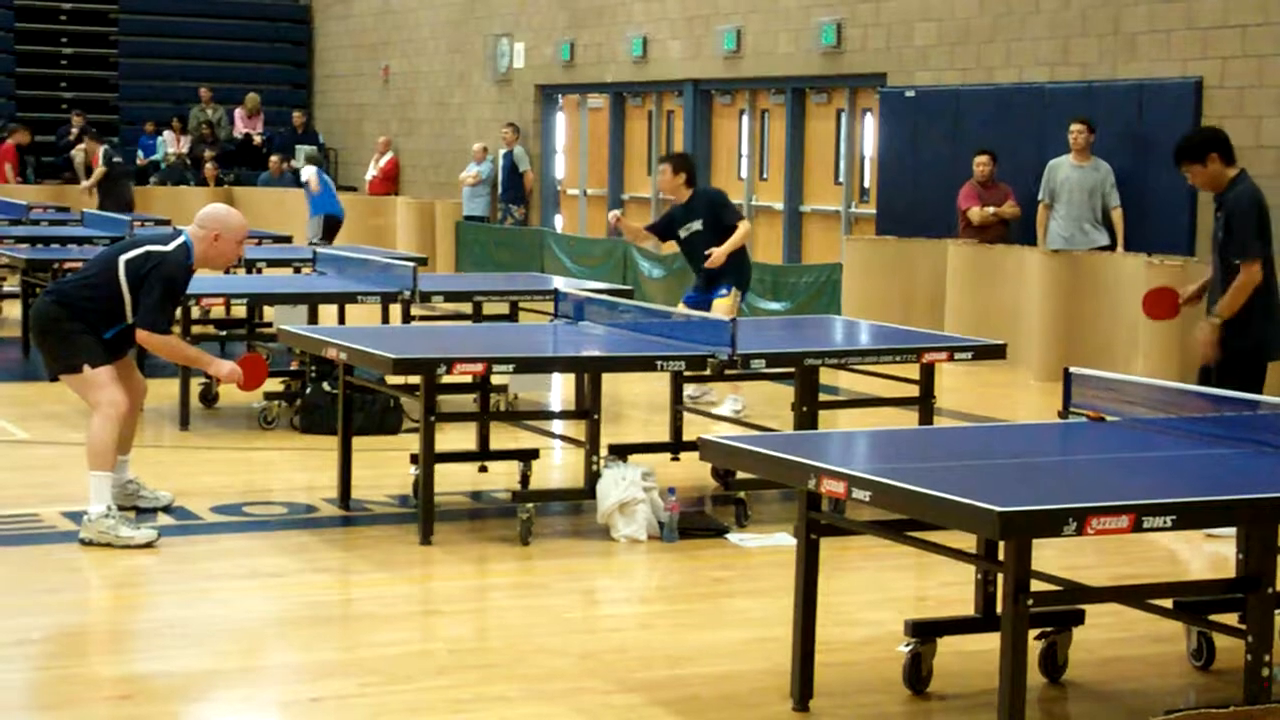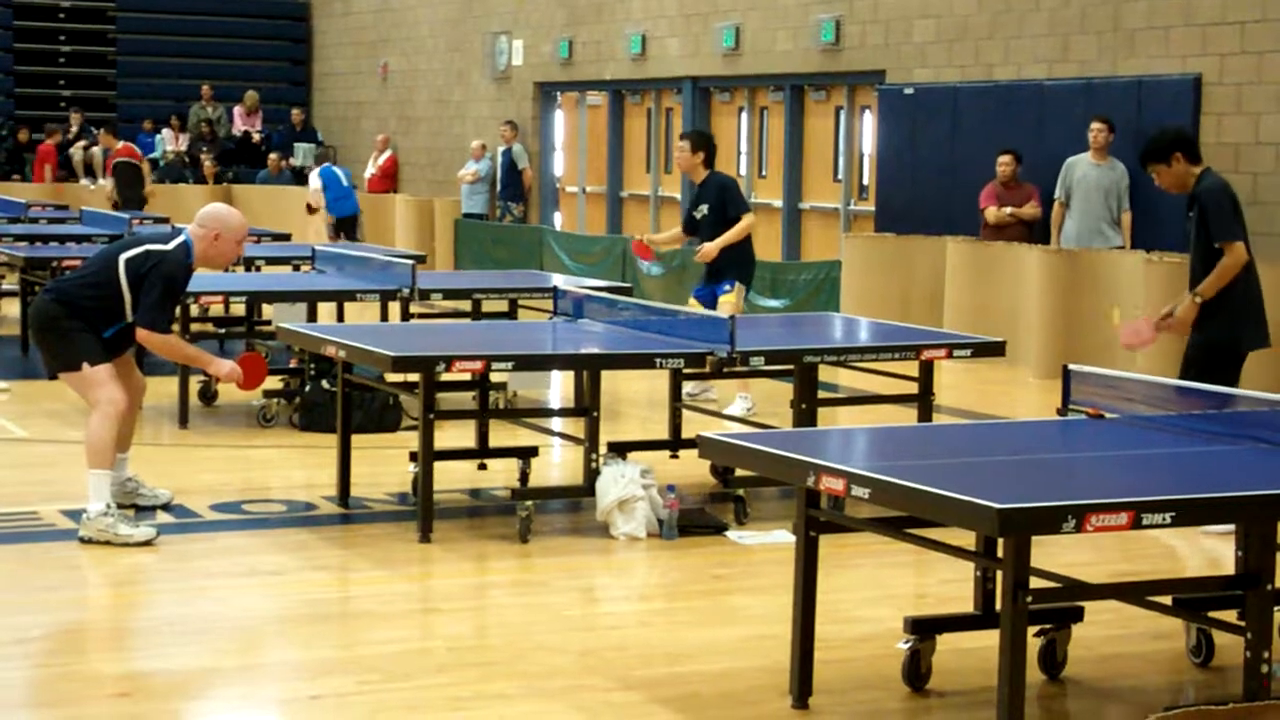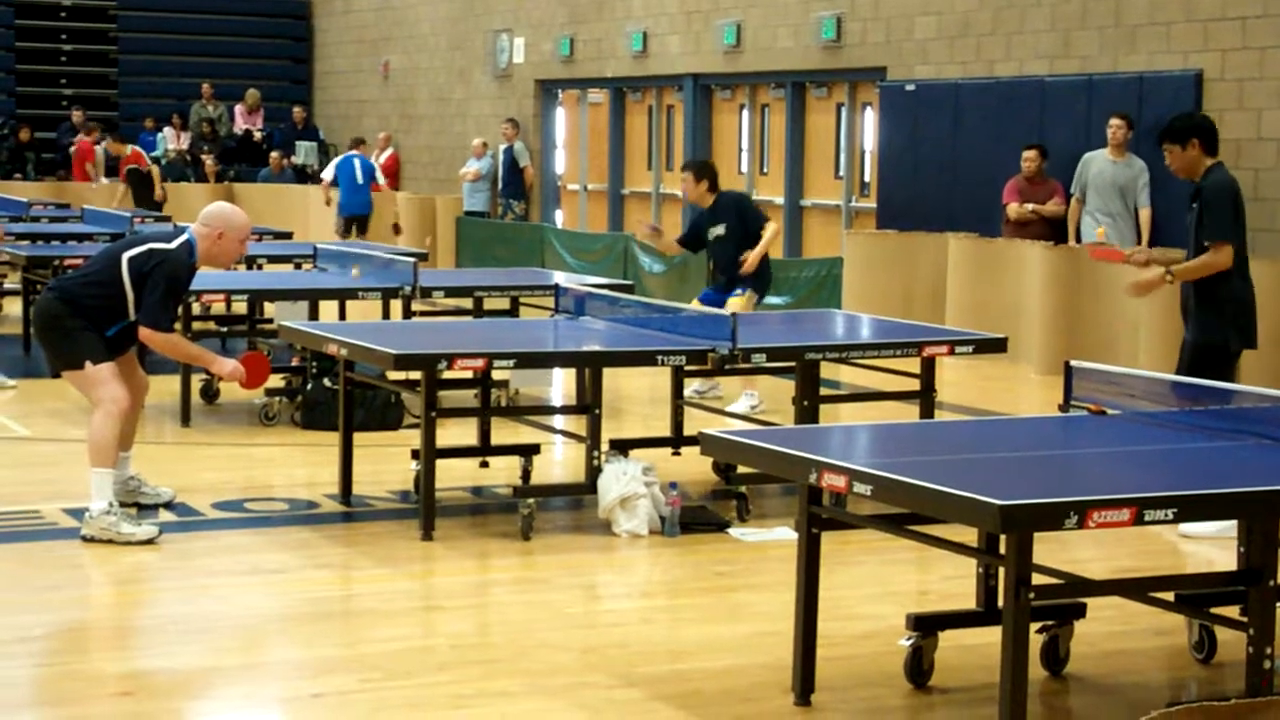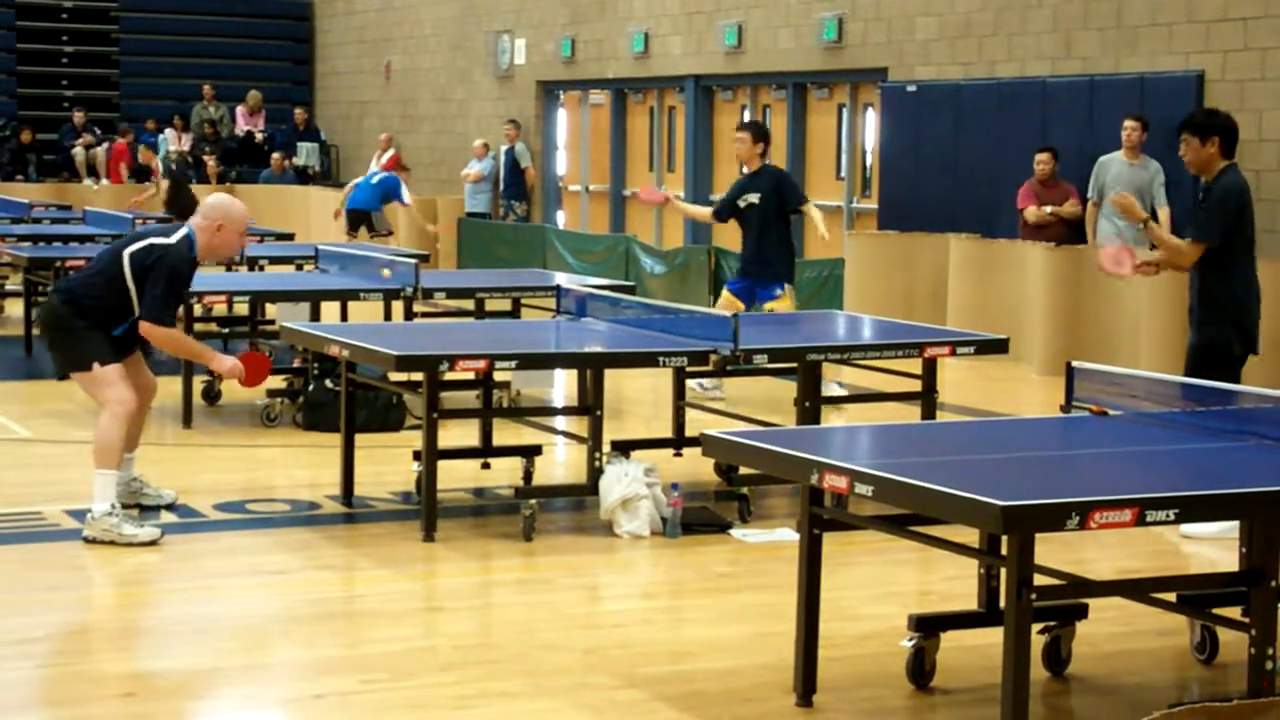
dt=0.4s
person 1, frame 1
left shoulder: (1243, 200)
right shoulder: (1228, 197)
left wrist: (1213, 320)
right wrist: (1202, 287)
left hip: (1246, 332)
right hip: (1228, 329)
person 1, frame 2
left shoulder: (1212, 192)
right shoulder: (1200, 195)
left elbow: (1236, 256)
left wrist: (1192, 302)
right wrist: (1180, 306)
left hip: (1226, 324)
right hip: (1212, 323)
person 1, frame 3
left shoulder: (1218, 187)
right shoulder: (1208, 188)
left elbow: (1222, 258)
left wrist: (1164, 275)
right wrist: (1160, 261)
left hip: (1220, 323)
right hip: (1207, 321)
person 1, frame 4
left shoulder: (1227, 190)
right shoulder: (1219, 187)
left elbow: (1190, 253)
left wrist: (1142, 220)
right wrist: (1161, 262)
left hip: (1224, 323)
right hip: (1217, 320)
left ankle: (1229, 513)
person 2, frame 1
left shoulder: (175, 253)
right shoulder: (170, 264)
left elbow: (148, 328)
right elbow: (149, 336)
right wrist: (210, 364)
left hip: (85, 321)
right hip: (60, 320)
left knee: (133, 392)
right knee: (112, 405)
left ankle: (121, 485)
right ankle: (99, 516)
person 2, frame 2
left shoulder: (175, 252)
right shoulder: (170, 263)
left elbow: (147, 327)
right elbow: (150, 335)
right wrist: (210, 363)
left hip: (85, 318)
right hip: (59, 318)
left knee: (132, 390)
right knee: (111, 402)
left ankle: (120, 483)
right ankle: (98, 514)
person 2, frame 3
left shoulder: (178, 250)
right shoulder: (172, 262)
left elbow: (151, 325)
right elbow: (153, 333)
right wrist: (213, 362)
left hip: (87, 316)
right hip: (63, 316)
left knee: (135, 388)
right knee: (113, 401)
left ankle: (122, 481)
right ankle: (101, 513)
person 2, frame 4
left shoulder: (179, 244)
right shoulder: (174, 257)
right elbow: (153, 328)
right wrist: (213, 359)
left hip: (93, 319)
right hip: (70, 319)
left knee: (143, 389)
right knee: (121, 402)
left ankle: (125, 483)
right ankle: (103, 514)
person 3, frame 1
left shoulder: (712, 198)
right shoulder: (675, 216)
left elbow: (745, 227)
right elbow: (642, 236)
left wrist: (724, 250)
right wrist: (621, 222)
left hip: (731, 277)
right hip: (705, 281)
left ankle: (735, 399)
right ankle: (700, 388)
person 3, frame 2
left shoulder: (723, 184)
right shoulder: (697, 195)
left elbow: (749, 220)
right elbow: (685, 232)
left wrist: (718, 244)
right wrist: (652, 240)
left hip: (735, 270)
right hip: (713, 272)
left ankle: (744, 398)
right ankle: (702, 385)
person 3, frame 3
left shoulder: (735, 201)
right shoulder: (700, 219)
left elbow: (772, 226)
right elbow: (679, 247)
left wrist: (758, 252)
right wrist: (657, 238)
left hip: (750, 280)
right hip: (722, 282)
left ankle: (751, 396)
right ankle: (708, 382)
person 3, frame 4
left shoulder: (777, 178)
right shoulder: (740, 186)
left elbow: (807, 207)
right elbow: (713, 216)
left wrist: (820, 225)
right wrist: (673, 203)
left hip: (777, 271)
right hip: (749, 269)
left ankle: (824, 383)
right ankle: (712, 382)
